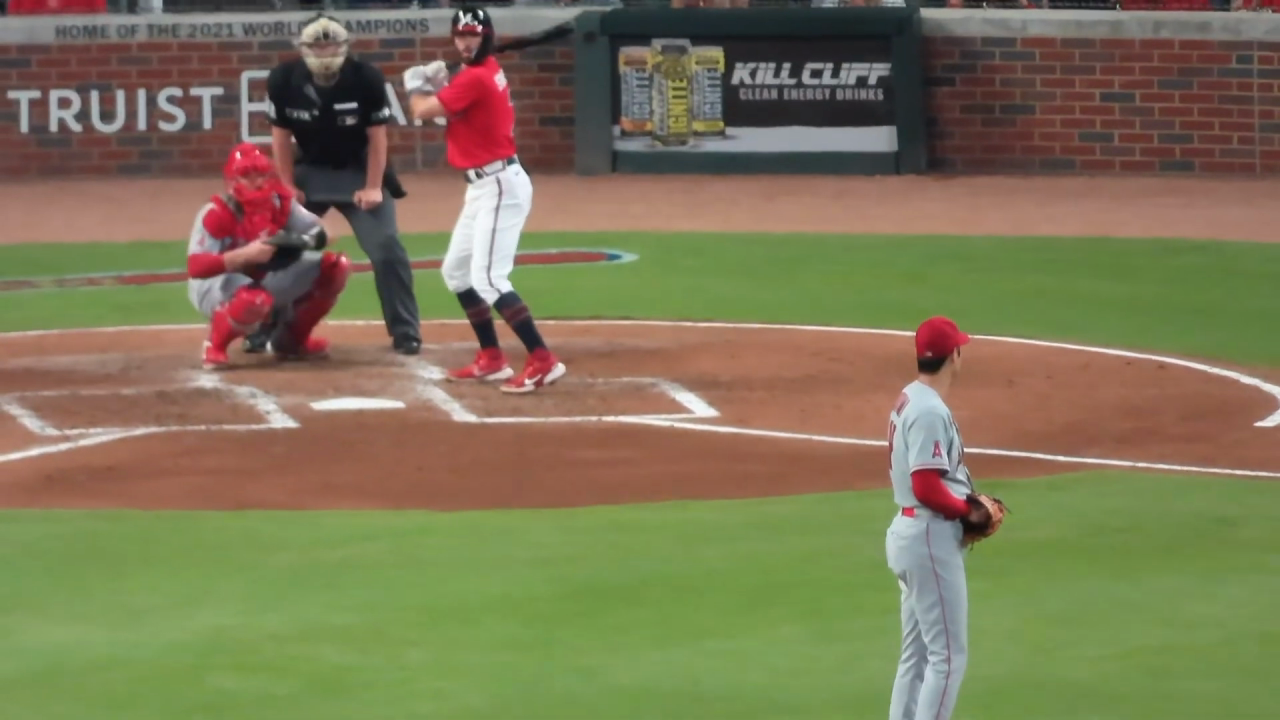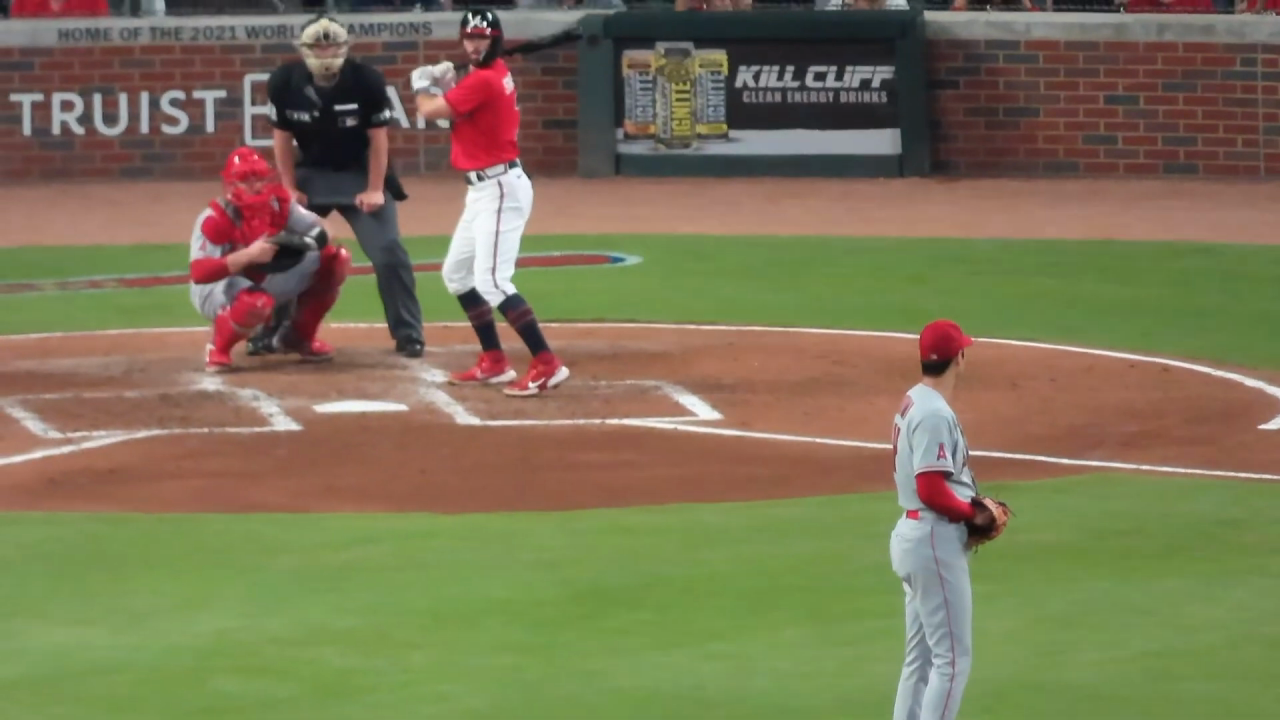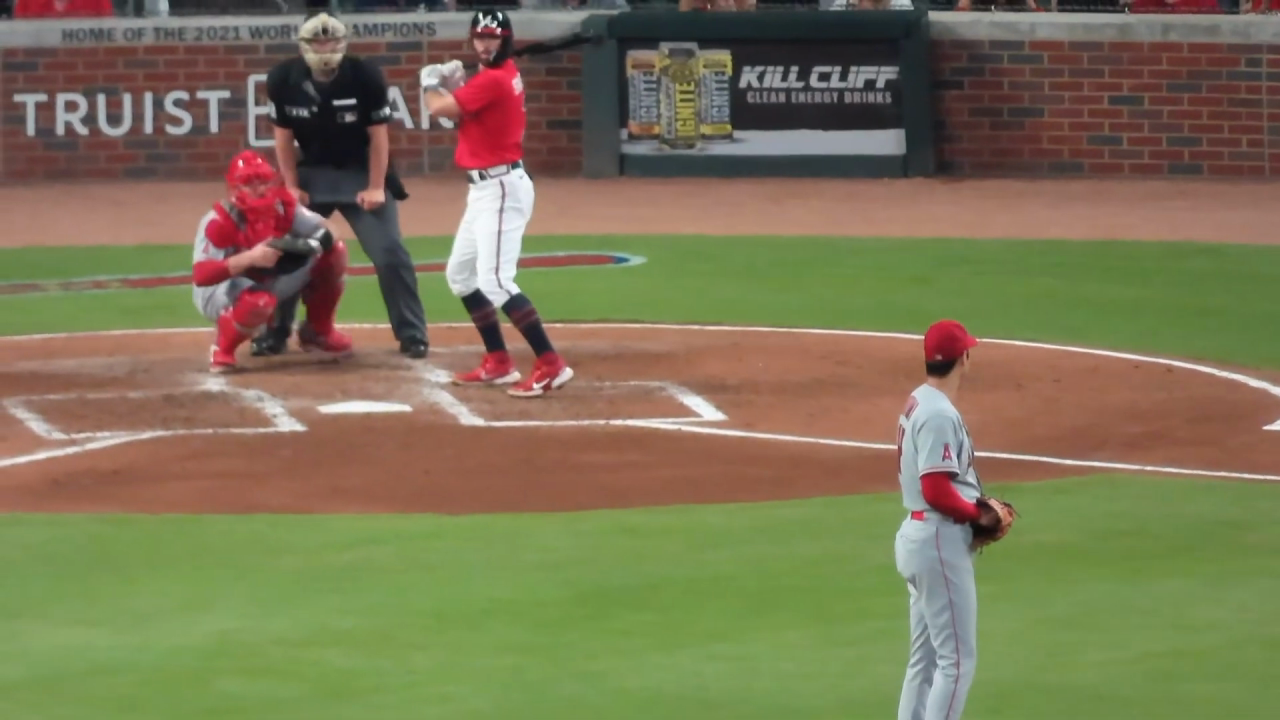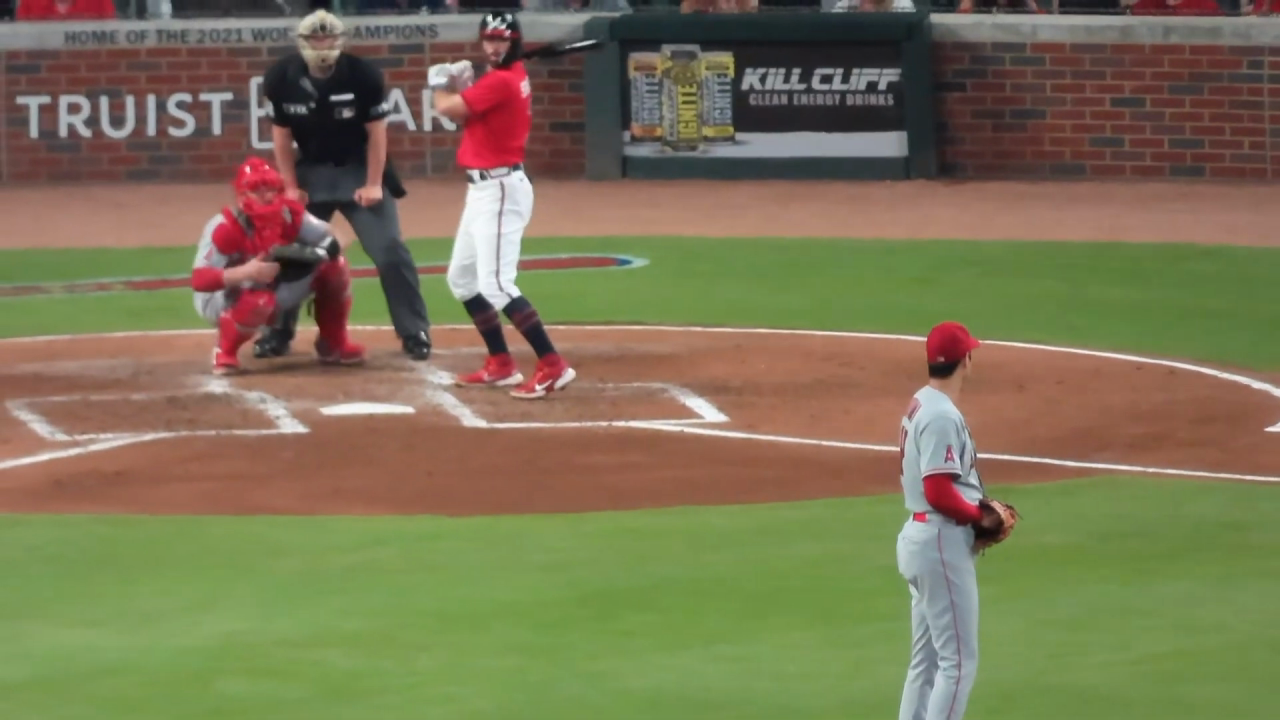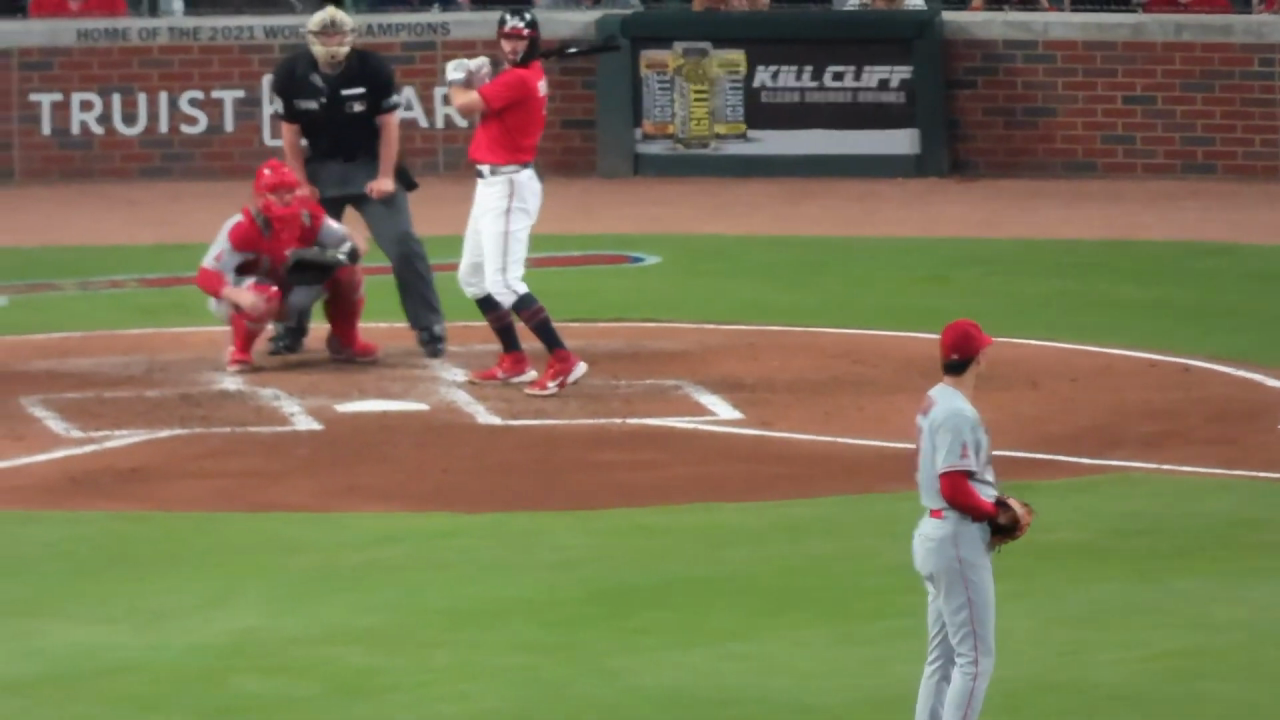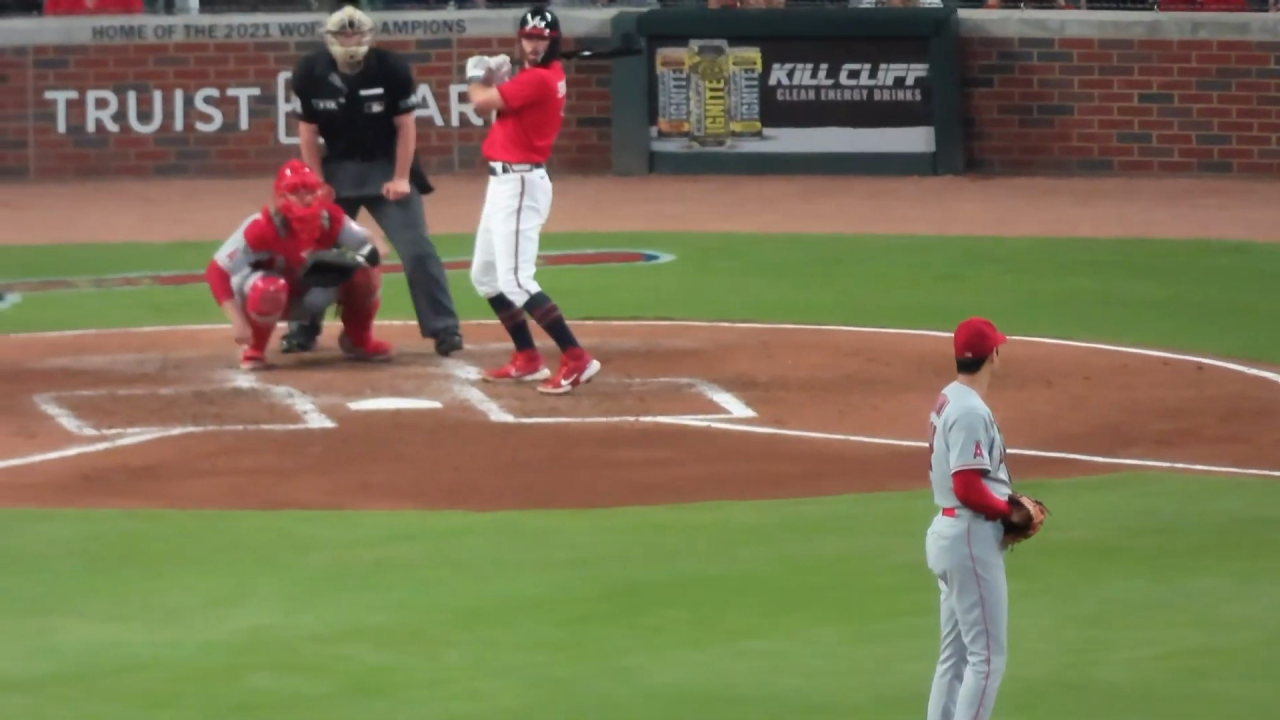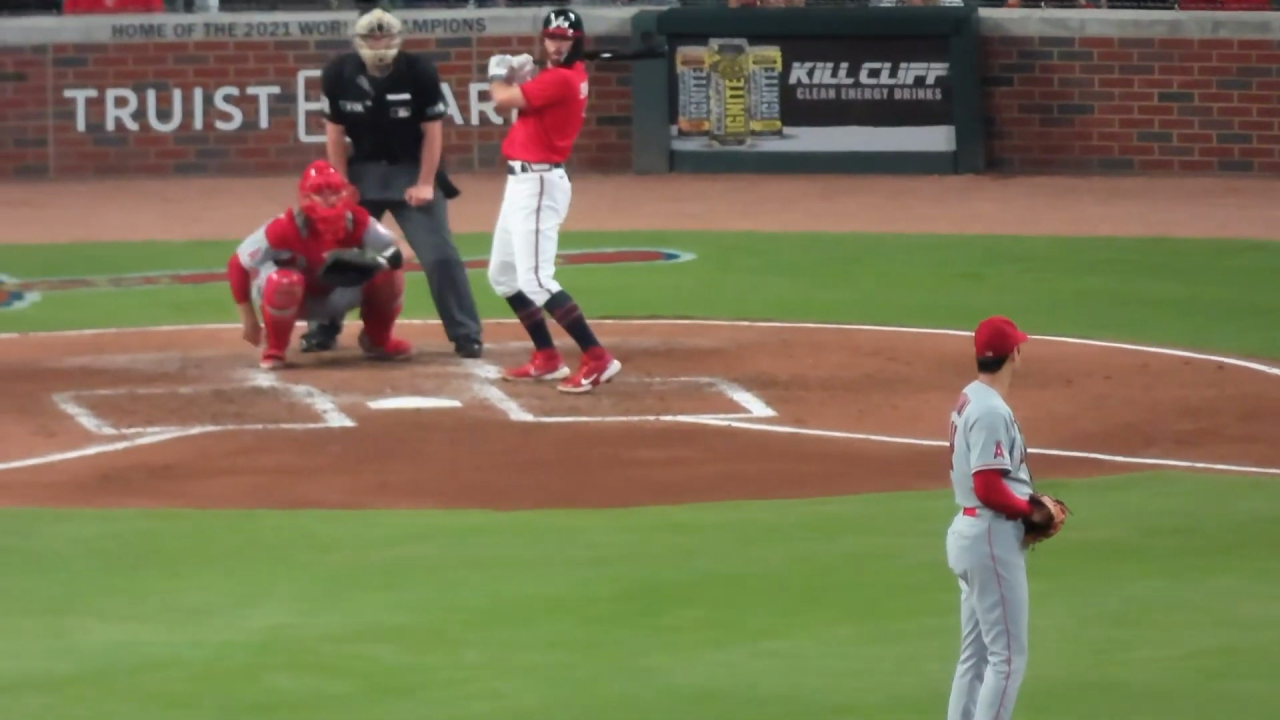
dt=0.1s
person 1, frame 1
left shoulder: (909, 399)
right shoulder: (931, 410)
right elbow: (927, 488)
left wrist: (963, 507)
right wrist: (969, 511)
left hip: (911, 531)
right hip: (930, 537)
left knee: (917, 654)
right knee: (948, 654)
person 1, frame 2
left shoulder: (913, 402)
right shoulder: (935, 412)
right elbow: (931, 490)
left wrist: (967, 510)
right wrist: (974, 513)
left hip: (915, 534)
right hip: (933, 540)
left knee: (922, 656)
right knee: (952, 657)
person 1, frame 3
left shoulder: (918, 402)
right shoulder: (940, 414)
right elbow: (936, 491)
left wrist: (973, 511)
right wrist: (979, 514)
left hip: (919, 535)
right hip: (938, 540)
left knee: (926, 658)
right knee: (956, 659)
person 1, frame 4
left shoulder: (921, 405)
right shoulder: (943, 415)
right elbow: (939, 493)
left wrist: (974, 512)
right wrist: (981, 515)
left hip: (922, 537)
right hip: (940, 543)
left knee: (927, 658)
right knee: (958, 659)
person 1, frame 5
left shoulder: (935, 401)
right shoulder: (958, 412)
right elbow: (955, 490)
left wrist: (992, 509)
right wrist: (999, 512)
left hip: (938, 533)
right hip: (957, 539)
left knee: (943, 656)
right knee: (975, 657)
person 1, frame 6
left shoulder: (948, 400)
right shoulder: (971, 410)
right elbow: (968, 488)
left wrist: (1005, 508)
right wrist: (1011, 510)
left hip: (950, 531)
right hip: (970, 538)
left knee: (956, 654)
right knee: (987, 654)
person 1, frame 7
left shoulder: (969, 399)
right shoulder: (992, 410)
right elbow: (989, 488)
left wrist: (1025, 507)
right wrist: (1032, 510)
left hip: (970, 531)
right hip: (990, 537)
left knee: (976, 654)
right knee: (1008, 655)
person 2, frame 1
left shoulder: (476, 77)
right shoulder: (483, 72)
left elbow: (423, 111)
right elbow: (455, 108)
left wrist: (415, 84)
right wrist: (439, 85)
left hip: (499, 185)
right hip: (485, 186)
left knee: (487, 279)
right knee: (456, 271)
left ankle: (543, 361)
right ankle: (491, 359)
person 2, frame 2
left shoulder: (484, 79)
right shoulder: (490, 74)
left elbow: (430, 111)
right elbow: (460, 112)
left wrist: (421, 85)
right wrist: (447, 86)
left hip: (500, 187)
right hip: (484, 187)
left knee: (491, 281)
right knee: (456, 272)
left ankle: (547, 363)
right ankle: (494, 361)
person 2, frame 3
left shoulder: (493, 79)
right shoulder: (498, 74)
left elbow: (439, 109)
right elbow: (467, 110)
left wrist: (430, 83)
right wrist: (455, 85)
left hip: (501, 188)
right hip: (487, 188)
left knee: (494, 282)
right knee: (460, 274)
left ankle: (550, 364)
right ankle: (498, 362)
person 2, frame 4
left shoulder: (502, 81)
right shoulder: (506, 77)
left elbow: (447, 109)
right elbow: (472, 110)
left wrist: (438, 82)
right wrist: (463, 85)
left hip: (499, 189)
right hip: (484, 188)
left knee: (494, 284)
right knee: (461, 278)
left ankle: (552, 365)
right ankle: (501, 364)
person 2, frame 5
left shoulder: (519, 79)
right shoulder: (523, 75)
left elbow: (463, 104)
right elbow: (487, 104)
left wrist: (455, 78)
right wrist: (480, 81)
left hip: (508, 186)
right hip: (494, 185)
left knee: (502, 282)
right knee: (472, 277)
left ankle: (563, 360)
right ankle: (515, 361)
person 2, frame 6
left shoulder: (539, 78)
right shoulder: (541, 75)
left elbow: (481, 101)
right elbow: (507, 103)
left wrist: (475, 74)
right wrist: (499, 78)
left hip: (519, 184)
right hip: (504, 182)
left knee: (514, 281)
right knee: (484, 276)
left ankle: (576, 358)
right ankle: (528, 359)
person 2, frame 7
left shoulder: (561, 79)
right shoulder: (561, 75)
left elbow: (503, 99)
right elbow: (528, 100)
left wrist: (498, 73)
right wrist: (521, 77)
left hip: (538, 184)
right hip: (523, 182)
left knee: (535, 281)
right knee: (502, 275)
left ankle: (597, 357)
right ankle: (547, 358)
person 3, frame 1
left shoulder: (366, 78)
right shoulder: (283, 79)
left elbow: (377, 137)
right elbow: (281, 136)
left wrist: (373, 187)
right wrist: (289, 187)
left hip: (358, 172)
right hip: (308, 171)
left knee: (387, 250)
left ankle: (406, 331)
right ankle: (267, 328)
person 3, frame 2
left shoulder: (367, 80)
right shoulder: (284, 81)
left elbow: (378, 138)
right elbow: (282, 138)
left wrist: (375, 189)
right wrist: (291, 189)
left hip: (359, 174)
right hip: (310, 175)
left knee: (388, 252)
left ankle: (409, 333)
right ankle: (270, 330)
person 3, frame 3
left shoulder: (366, 76)
right shoulder: (283, 78)
left elbow: (378, 135)
right elbow: (283, 136)
left wrist: (376, 187)
right wrist: (292, 188)
left hip: (360, 173)
right hip: (311, 173)
left knee: (389, 253)
left ankle: (412, 334)
right ankle: (274, 332)
person 3, frame 4
left shoulder: (363, 73)
right shoulder: (281, 76)
left elbow: (377, 131)
right elbow: (281, 134)
left wrist: (374, 185)
right wrist: (291, 186)
left hip: (359, 171)
right hip: (311, 172)
left knee: (390, 252)
left ankle: (415, 333)
right ankle: (277, 333)
person 3, frame 5
left shoulder: (373, 68)
right shoulder: (290, 73)
left elbow: (388, 124)
right elbow: (290, 131)
left wrist: (386, 177)
right wrist: (302, 183)
left hip: (370, 166)
right hip: (321, 168)
left knee: (403, 244)
left ankle: (430, 327)
right ankle: (290, 330)
person 3, frame 6
left shoulder: (391, 68)
right shoulder: (309, 72)
left elbow: (406, 125)
right elbow: (308, 131)
left wrist: (401, 177)
left hip: (386, 167)
right hip: (337, 169)
left knee: (416, 248)
left ankle: (445, 329)
right ankle: (304, 328)
person 3, frame 7
left shoulder: (420, 72)
right shoulder: (338, 74)
left elbow: (432, 131)
right elbow: (335, 131)
left wrist: (426, 184)
left hip: (411, 171)
right hip: (364, 170)
left knee: (439, 253)
left ankle: (467, 333)
right ankle: (324, 328)
person 4, frame 1
left shoulder: (280, 201)
right shoulder: (216, 215)
left elbow: (322, 234)
right elbow: (195, 267)
right wrist: (245, 254)
left hip: (265, 280)
left knee: (337, 267)
right knee: (255, 301)
left ankle: (291, 339)
right ankle: (215, 346)
person 4, frame 2
left shoulder: (279, 203)
right shoulder: (215, 219)
left elbow: (323, 232)
right elbow: (198, 273)
left wrist: (305, 243)
right wrist: (248, 255)
left hip: (267, 280)
left knee: (337, 259)
right knee: (257, 302)
left ankle: (300, 337)
right ankle: (218, 348)
person 4, frame 3
left shoulder: (283, 205)
right shoulder: (219, 222)
left elbow: (328, 235)
right elbow: (201, 275)
left wrist: (310, 246)
right wrist: (249, 258)
left hip: (269, 281)
left knee: (336, 252)
right knee: (259, 301)
left ankle: (318, 333)
right ankle: (223, 348)
person 4, frame 4
left shoulder: (289, 214)
right shoulder: (225, 228)
left elbow: (334, 241)
right elbow: (200, 279)
right wrist: (245, 272)
left hip: (276, 291)
right hip: (225, 296)
left knee: (333, 267)
right knee: (259, 301)
left ankle: (333, 344)
right ankle: (225, 352)
person 4, frame 5
left shoulder: (310, 217)
right shoulder: (242, 228)
left elbow: (357, 245)
right elbow: (205, 277)
right wrist: (240, 296)
left hip: (289, 293)
right hip: (241, 297)
left knee: (346, 270)
right knee: (265, 295)
left ankle: (345, 343)
right ankle: (239, 349)
person 4, frame 6
left shoulder: (332, 219)
right shoulder: (262, 228)
left elbow: (378, 249)
right elbow: (216, 270)
left wrist: (361, 260)
right wrist: (235, 318)
left hip: (311, 295)
right hip: (266, 297)
left knee: (364, 273)
right knee: (271, 287)
left ankle: (357, 341)
right ankle: (254, 348)
person 4, frame 7
left shoulder: (357, 221)
right shoulder: (283, 228)
left elbow: (402, 252)
right elbow: (237, 265)
left wrist: (382, 261)
right wrist: (249, 321)
left hip: (334, 296)
right hip: (286, 296)
left knee: (388, 274)
right knee: (284, 281)
left ankle: (377, 341)
right ankle: (274, 347)
